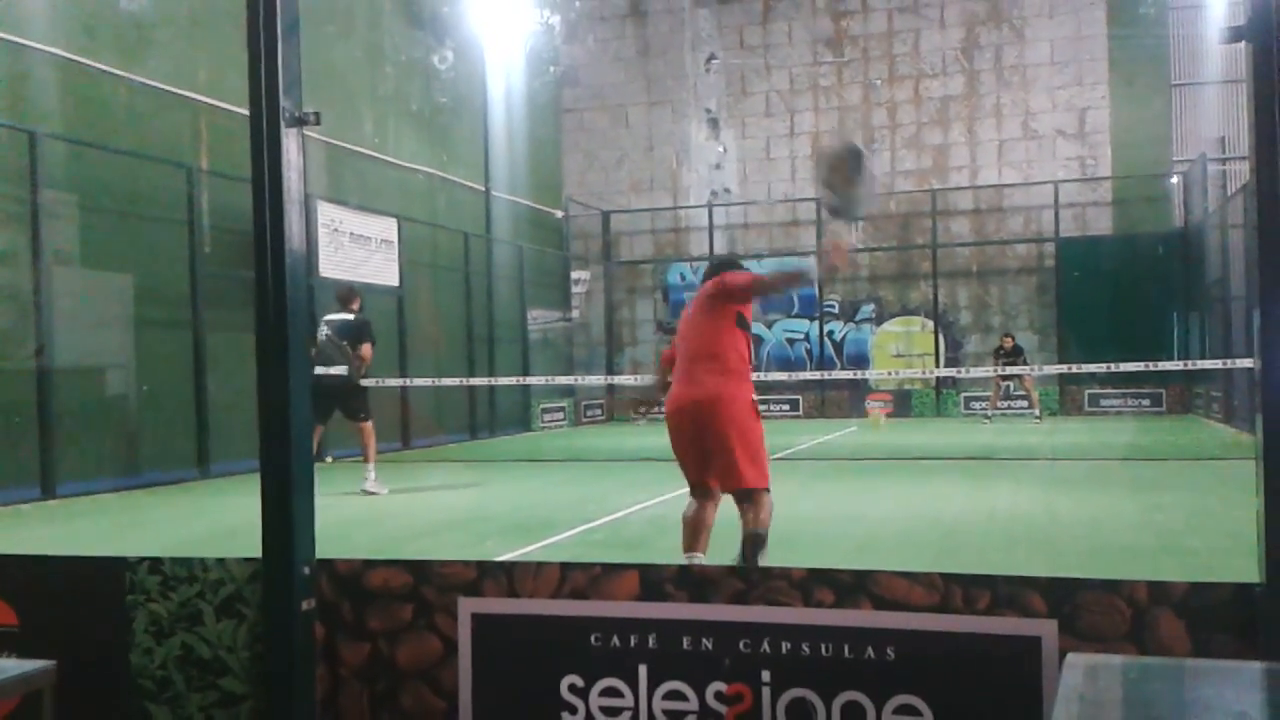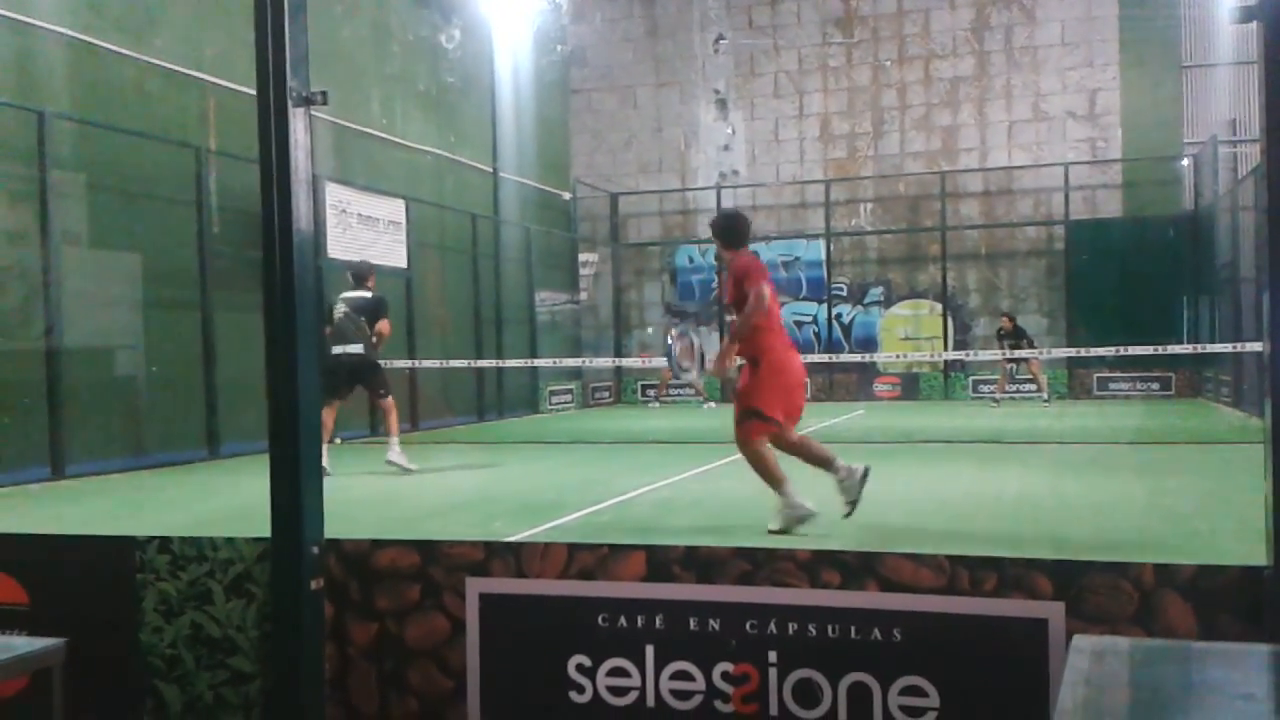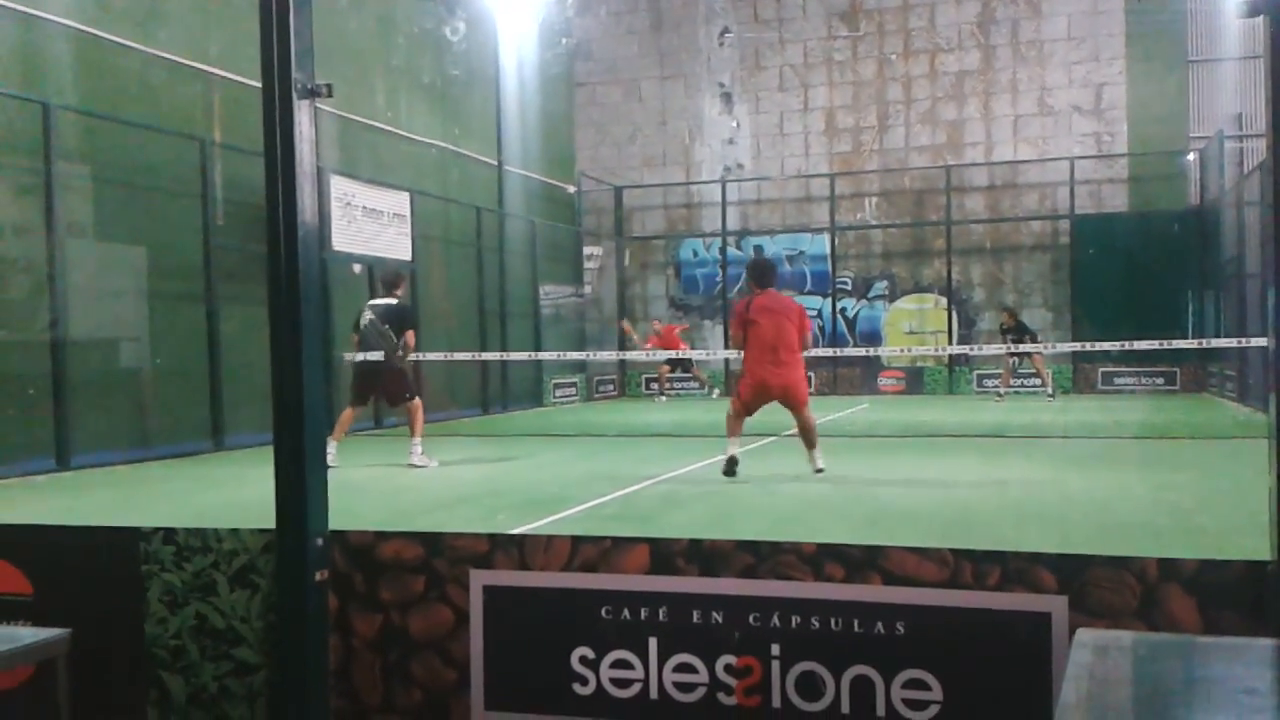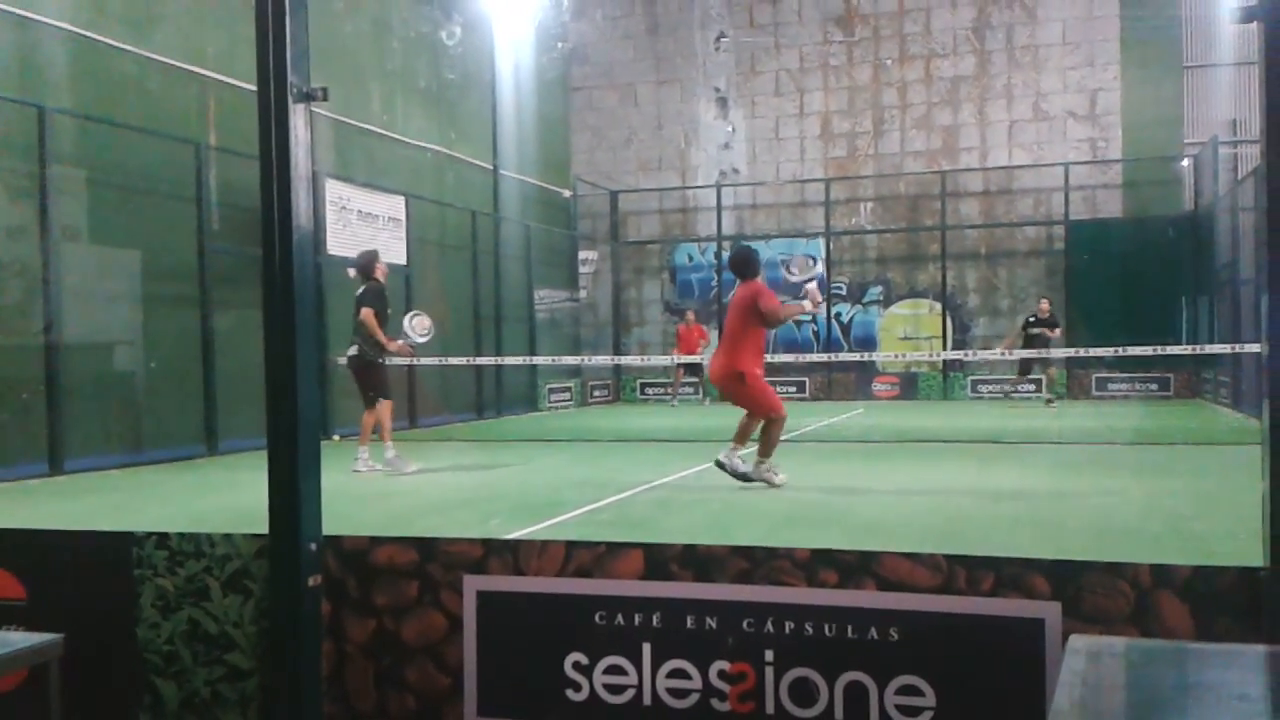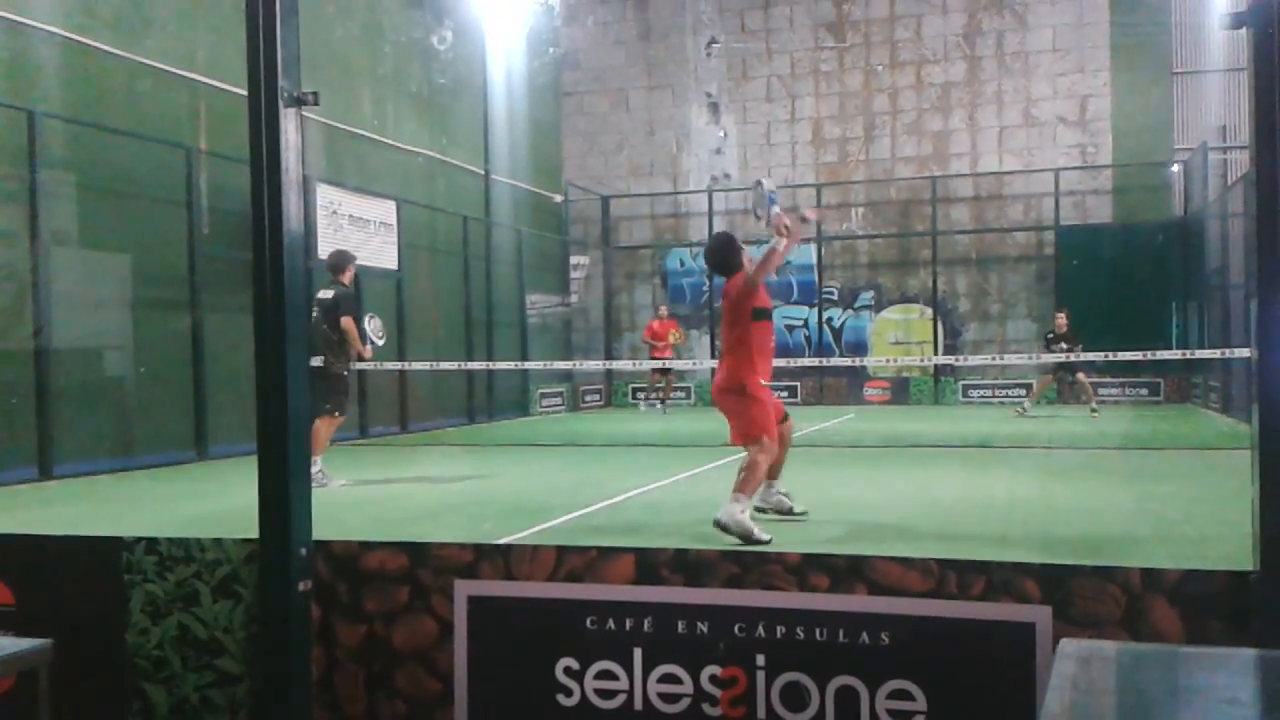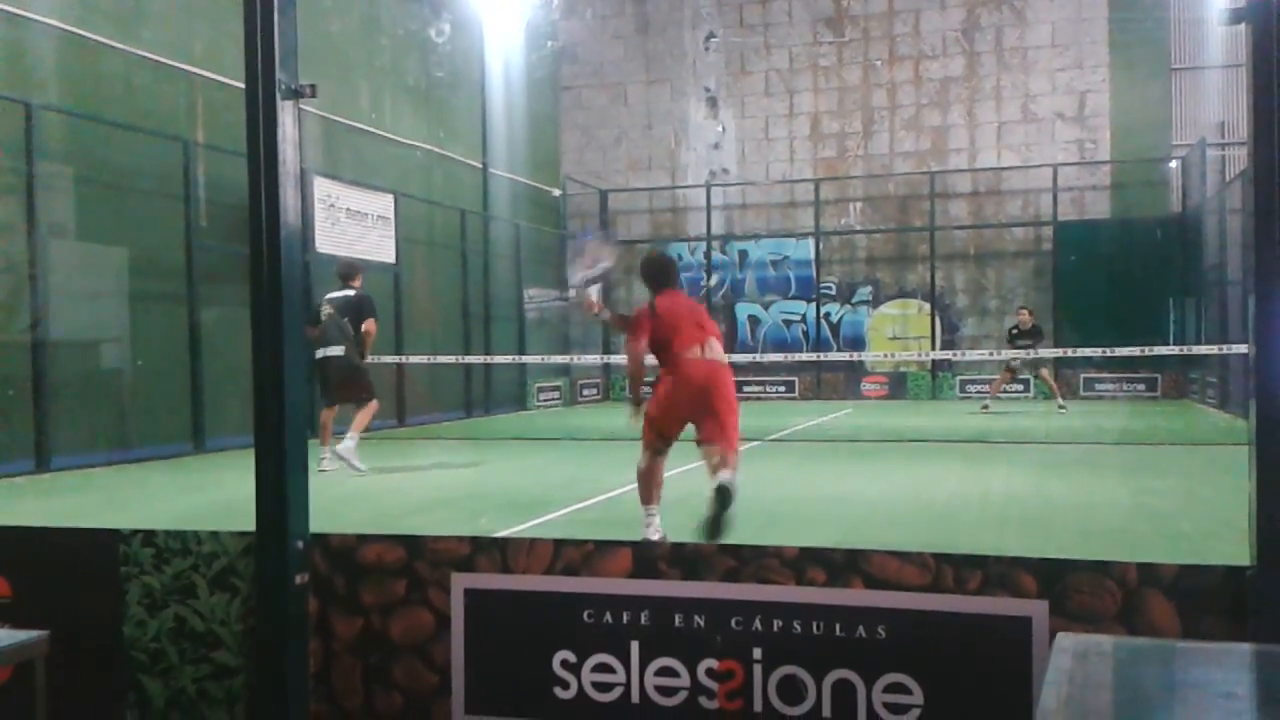
dt=0.7s
person 1, frame 1
left shoulder: (693, 312)
right shoulder: (726, 286)
left elbow: (672, 367)
right elbow: (761, 284)
right wrist: (810, 273)
left hip: (682, 403)
right hip: (723, 398)
left knee: (703, 495)
right knee: (753, 495)
right ankle: (752, 538)
person 1, frame 2
left shoulder: (743, 265)
right shoulder: (748, 264)
left elbow: (761, 301)
left wrist: (730, 342)
left hip: (768, 365)
right hip: (785, 363)
left knee: (749, 440)
right knee: (784, 438)
left ankle: (794, 504)
right ankle: (847, 472)
person 1, frame 3
left shoulder: (744, 306)
right shoulder: (795, 306)
left elbow: (737, 343)
right elbow: (807, 343)
left hip: (757, 377)
right hip: (792, 376)
left knee: (736, 411)
right knee: (802, 413)
left ankle: (732, 453)
right ankle: (815, 459)
person 1, frame 4
left shoulder: (742, 292)
right shoulder: (758, 289)
left elbow: (770, 320)
right elbow: (778, 314)
left wrist: (801, 305)
right wrist: (807, 305)
left hip: (725, 367)
right hip: (738, 369)
left knee: (758, 411)
right knee: (777, 415)
left ankle: (730, 455)
right ankle: (763, 467)
person 1, frame 5
left shoulder: (746, 283)
right shoulder: (739, 284)
left elbow: (770, 265)
right elbow: (755, 277)
left wrist: (785, 237)
right wrist: (779, 240)
left hip: (750, 383)
right hip: (740, 385)
left knee: (783, 431)
right knee: (765, 446)
left ankle: (770, 495)
right ankle: (734, 512)
person 1, frame 6
left shoulder: (652, 308)
right shoulder: (692, 305)
left elbow: (636, 355)
left wrist: (635, 396)
right wrist: (607, 314)
left hip: (683, 377)
right hip: (719, 377)
left knee: (653, 452)
right knee: (720, 449)
left ankle: (651, 524)
right ankle: (723, 483)
person 2, frame 1
left shoulder: (324, 321)
right shoulder: (361, 322)
left elbow: (313, 352)
right elbow: (366, 353)
right wrist: (360, 368)
left hip: (319, 377)
right hip: (344, 378)
left knee: (315, 428)
right knee: (366, 426)
right ankle: (370, 479)
person 2, frame 2
left shoulder: (338, 300)
right shoulder: (376, 299)
left elbow: (328, 331)
right elbow: (383, 328)
right wrist: (375, 342)
left hip: (336, 356)
right hip: (361, 356)
left knee: (330, 405)
right knee: (388, 403)
left ankle: (322, 457)
right ankle: (394, 451)
person 2, frame 3
left shoulder: (368, 307)
right shoulder: (403, 307)
left elbow: (356, 338)
right elbow: (410, 341)
right wrist: (402, 356)
left hip: (362, 362)
right hip: (385, 361)
left knee: (353, 407)
right knee: (414, 404)
left ankle: (330, 452)
right ankle: (416, 453)
person 2, frame 4
left shoulder: (367, 290)
right shoulder: (375, 289)
right elbow: (366, 316)
left wrist: (392, 344)
right wrist: (386, 342)
left hip: (361, 354)
right hip: (368, 355)
left knee: (372, 407)
right knee: (383, 402)
left ankle: (362, 458)
right ankle: (390, 455)
person 2, frame 5
left shoulder: (322, 294)
right shoulder: (345, 294)
right elbow: (346, 324)
right wrist: (361, 350)
left hip: (319, 361)
right hip: (333, 364)
left knee: (334, 415)
right knee: (327, 415)
left ankle: (315, 465)
right ankle: (314, 471)
person 2, frame 6
left shoulder: (326, 299)
right shoulder: (362, 297)
left elbow: (310, 330)
right elbow: (370, 329)
right wrist: (365, 351)
left hip: (323, 357)
right hip: (345, 356)
left knee: (329, 406)
right knee: (370, 403)
left ankle: (325, 457)
right ankle: (348, 444)
